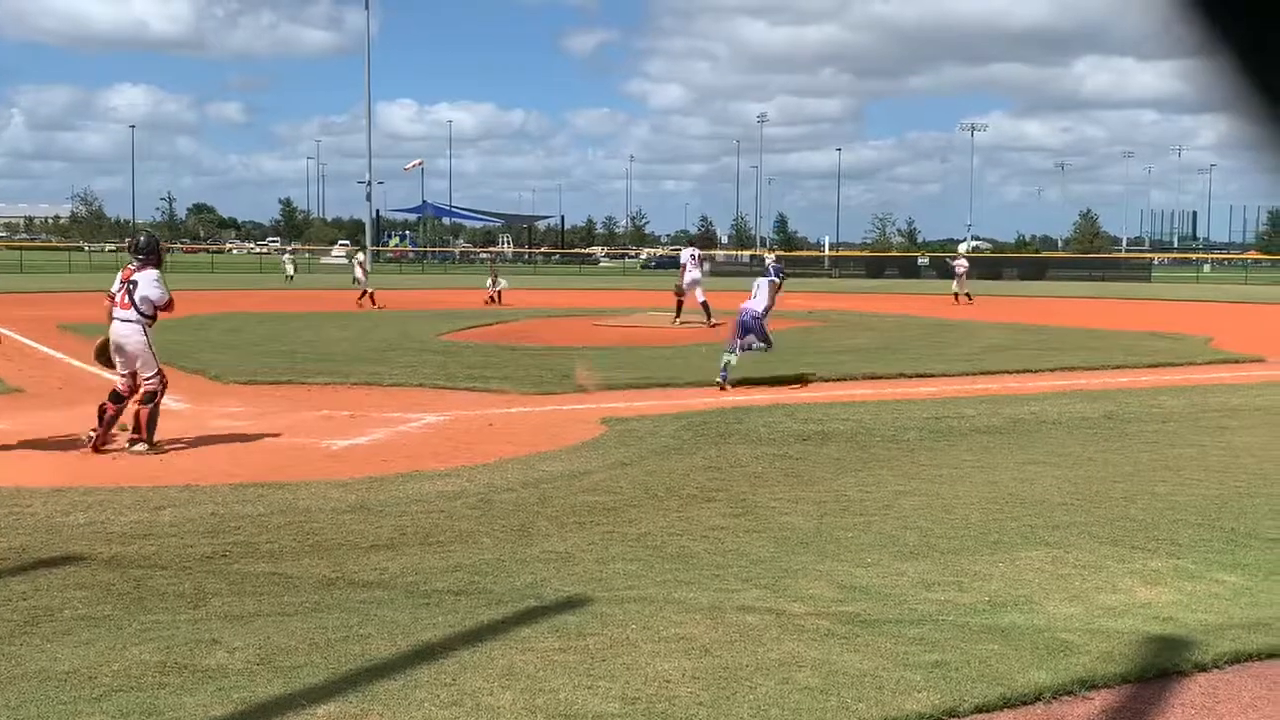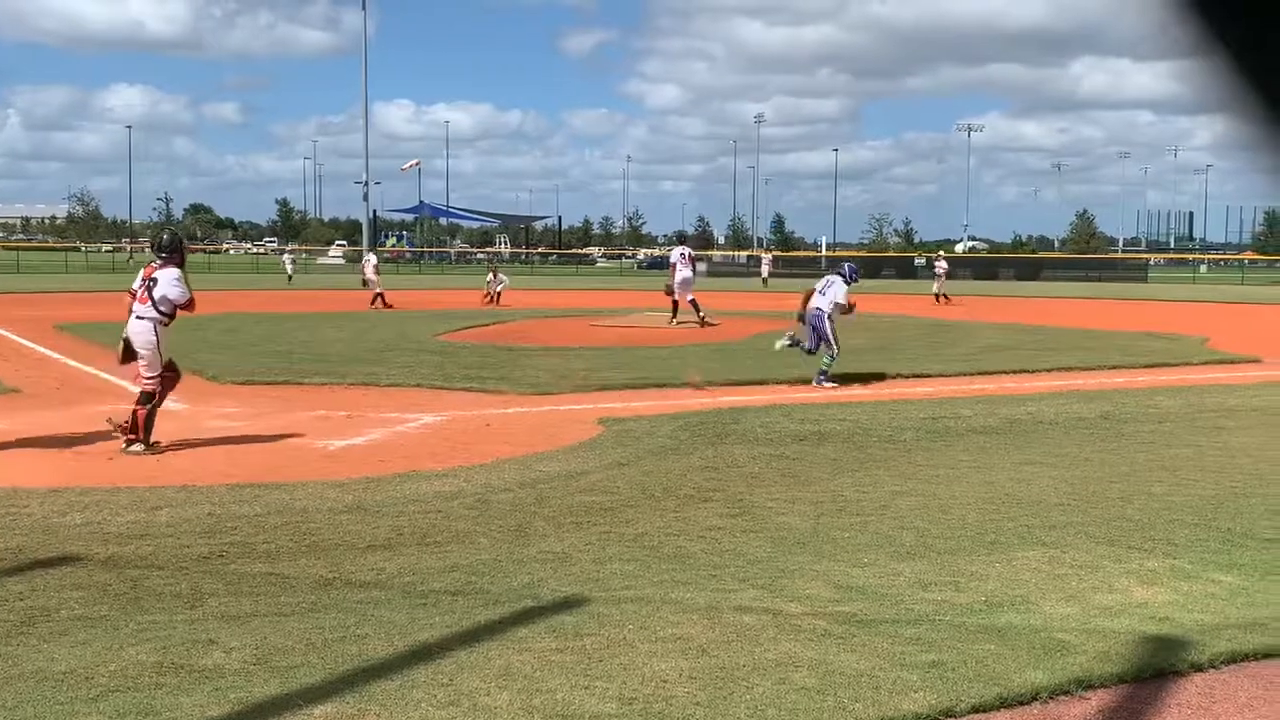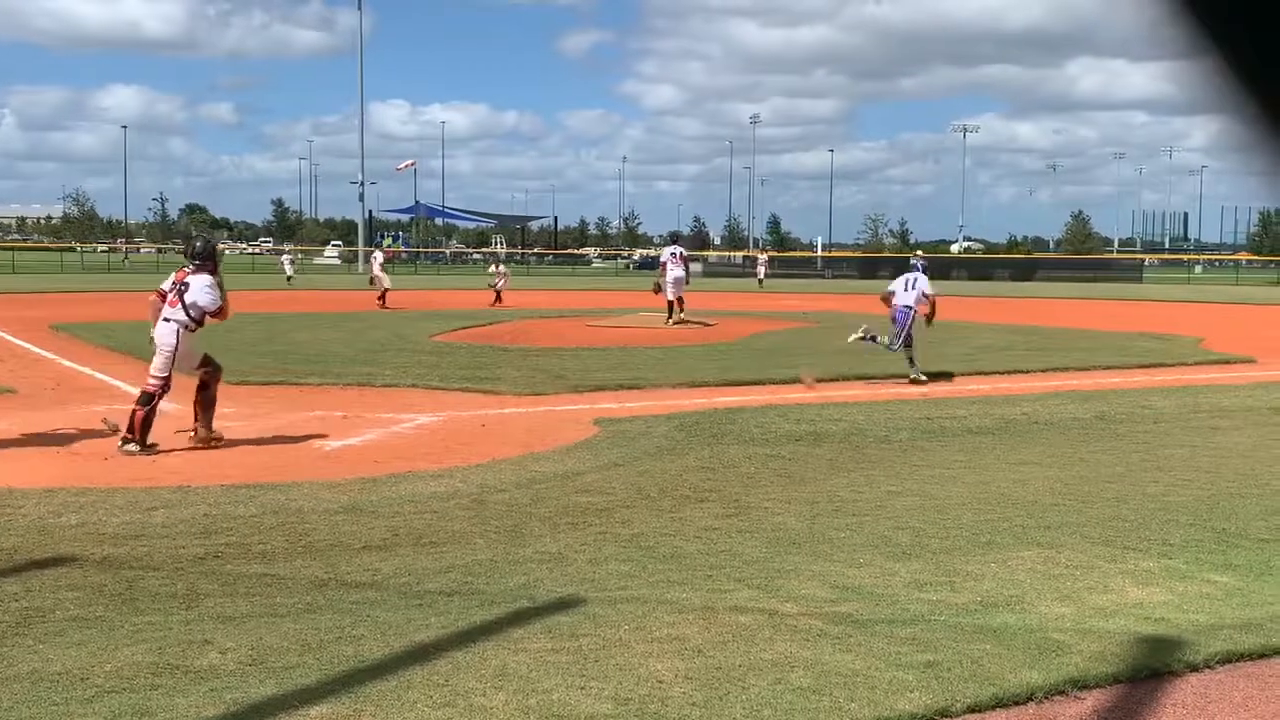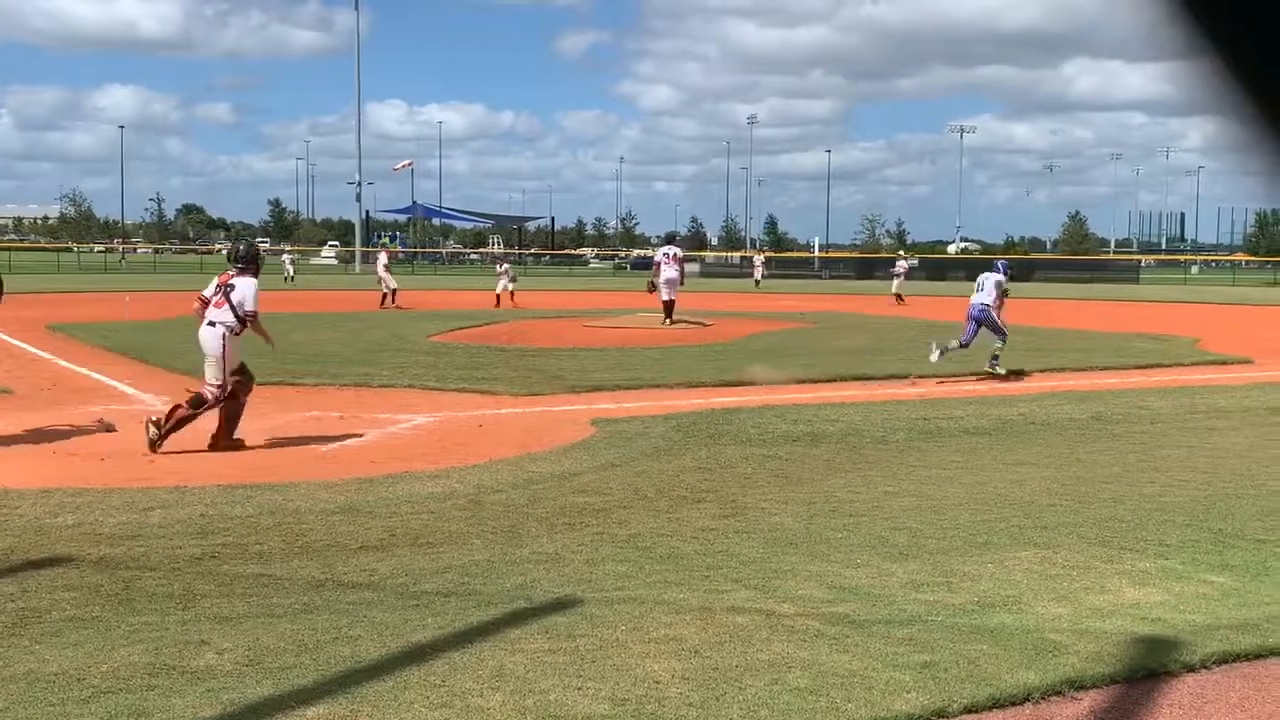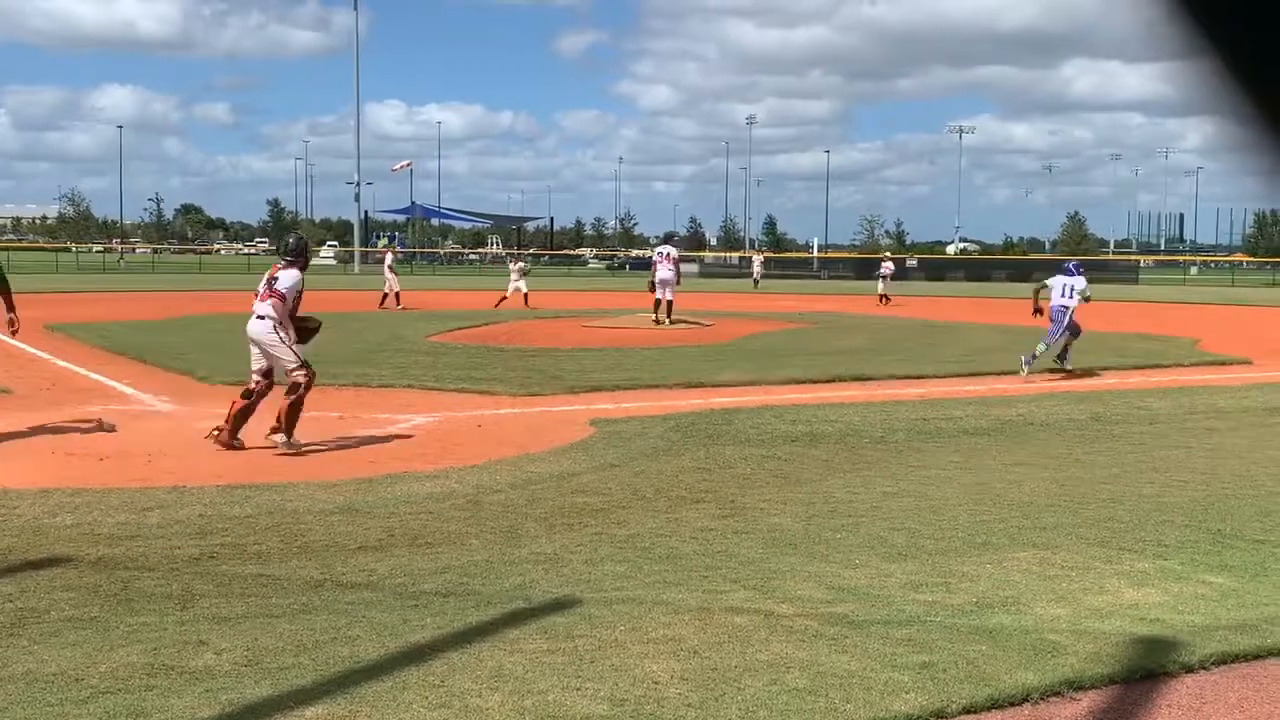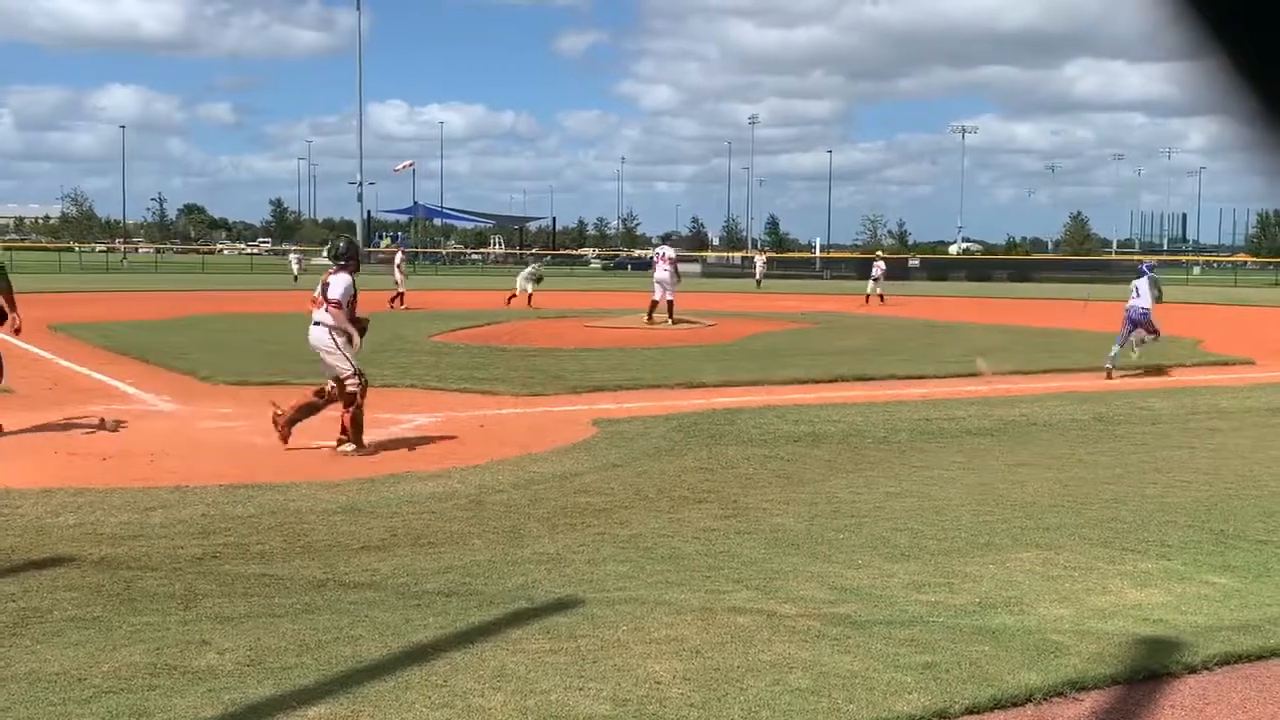
dt=0.2s
person 1, frame 1
left shoulder: (125, 272)
right shoulder: (152, 275)
left elbow: (108, 303)
right elbow: (168, 307)
left wrist: (112, 330)
right wrist: (162, 280)
left hip: (117, 329)
right hip: (135, 332)
left knee: (126, 385)
right knee: (153, 384)
left ankle: (98, 434)
right ankle: (139, 441)
person 1, frame 2
left shoulder: (148, 269)
right shoulder: (173, 275)
left elbow: (129, 299)
right elbow: (190, 307)
left wrist: (128, 329)
right wrist: (185, 279)
left hip: (136, 326)
right hip: (150, 330)
left knee: (170, 375)
right knee: (150, 386)
left ankle: (134, 427)
right ankle: (134, 440)
person 1, frame 3
left shoulder: (180, 274)
right shoulder: (206, 280)
left elbow: (155, 300)
right elbow: (220, 314)
left wrist: (155, 328)
right wrist: (221, 292)
left hip: (164, 328)
right hip: (176, 334)
left knee: (210, 373)
right knee: (156, 386)
left ankle: (203, 432)
right ankle: (132, 440)
person 1, frame 4
left shoulder: (223, 278)
right shoulder: (249, 283)
left elbow: (197, 306)
right elbow: (252, 320)
right wrist: (266, 336)
left hip: (207, 331)
right hip: (220, 336)
left knee: (243, 382)
right knee: (212, 394)
left ankle: (224, 438)
right ankle: (161, 426)
person 1, frame 5
left shoulder: (275, 271)
right shoulder: (294, 275)
left elbow: (264, 300)
right elbow: (275, 298)
right wrist: (288, 324)
left hip: (255, 325)
right hip: (270, 329)
left knee: (259, 384)
right knee: (303, 375)
left ankle: (226, 434)
right ankle: (281, 431)
person 1, frame 6
left shoulder: (330, 276)
right shoulder: (345, 279)
left elbow: (319, 306)
right elbow: (332, 308)
right wrist: (352, 330)
left hip: (320, 334)
right hip: (329, 336)
left knee: (337, 389)
right knee: (356, 384)
left ankle: (287, 418)
right ankle: (349, 441)
